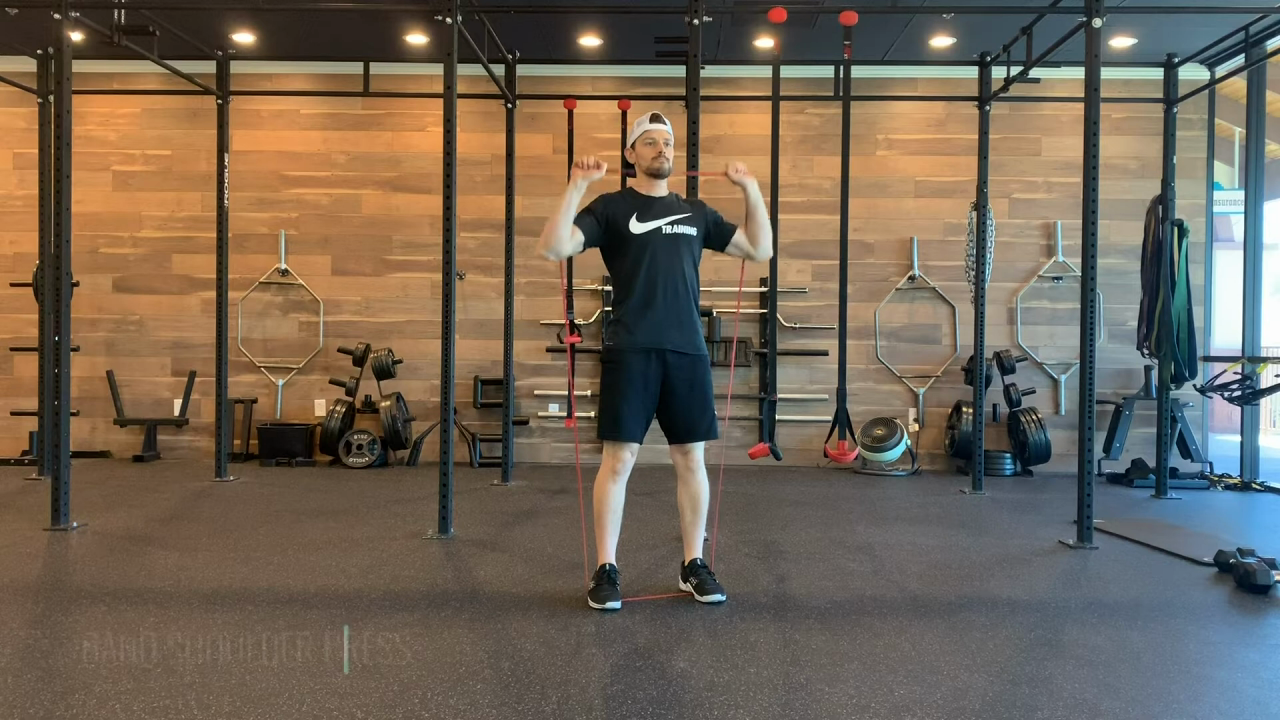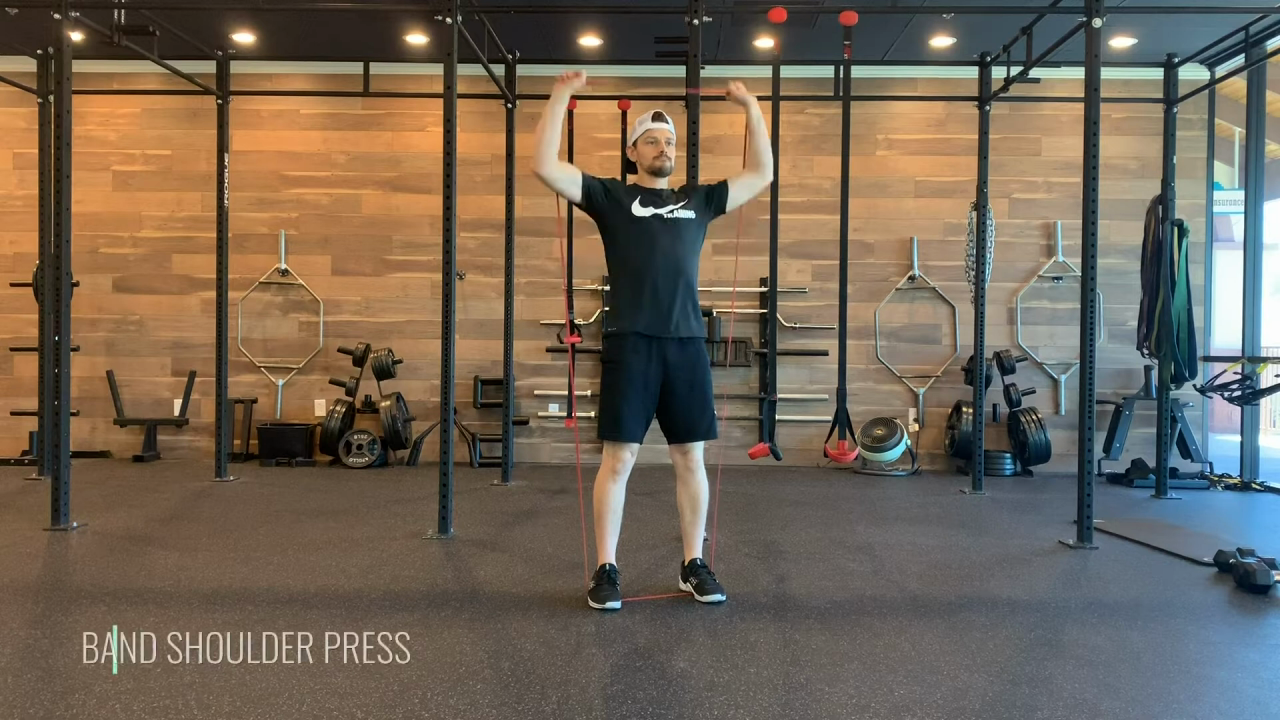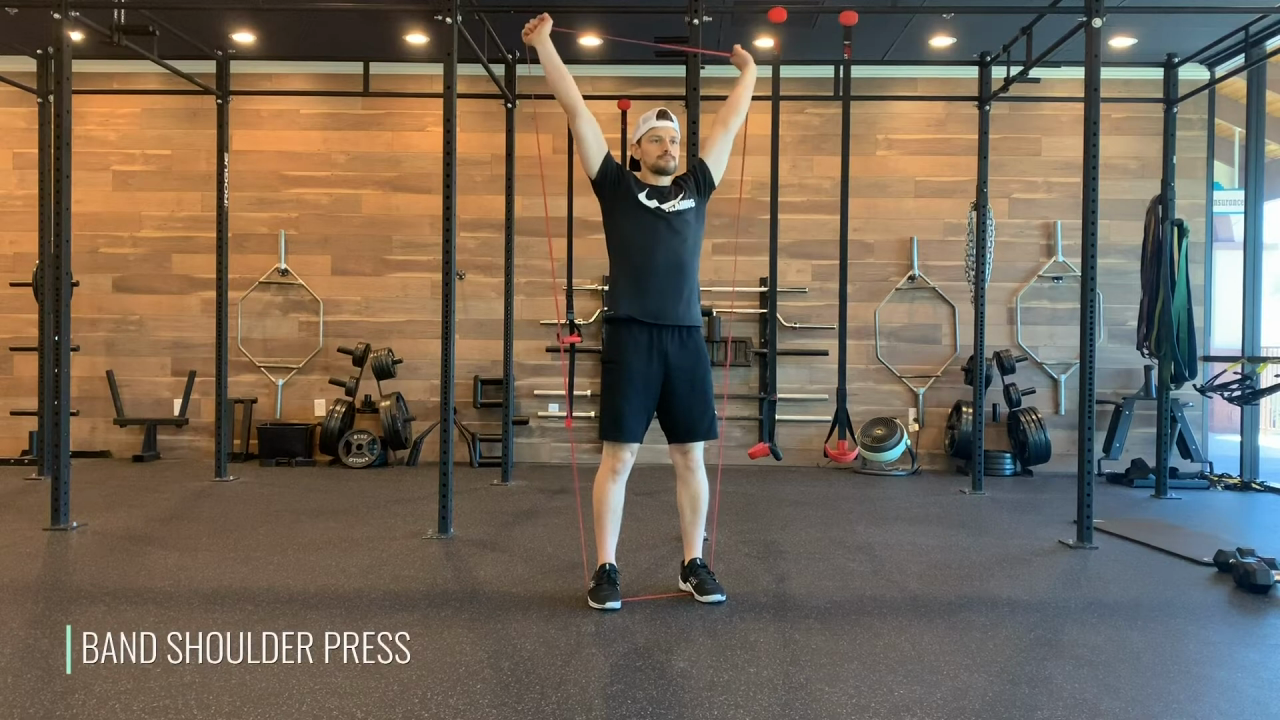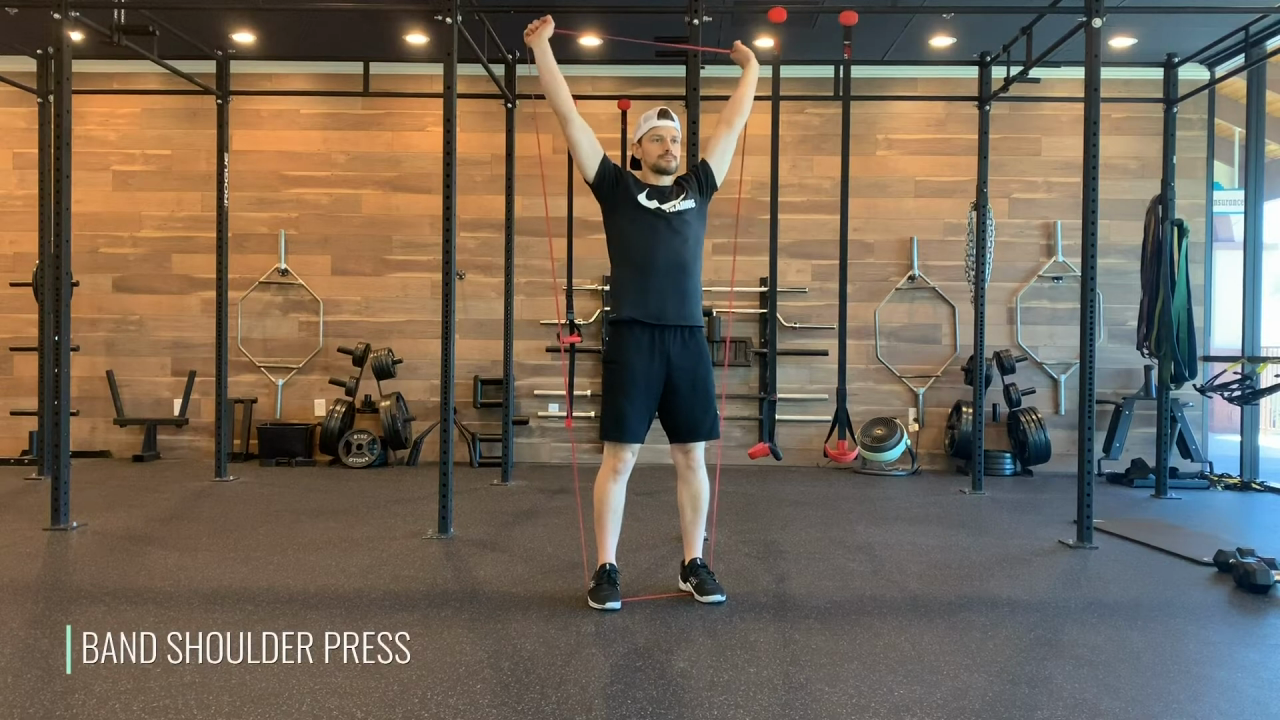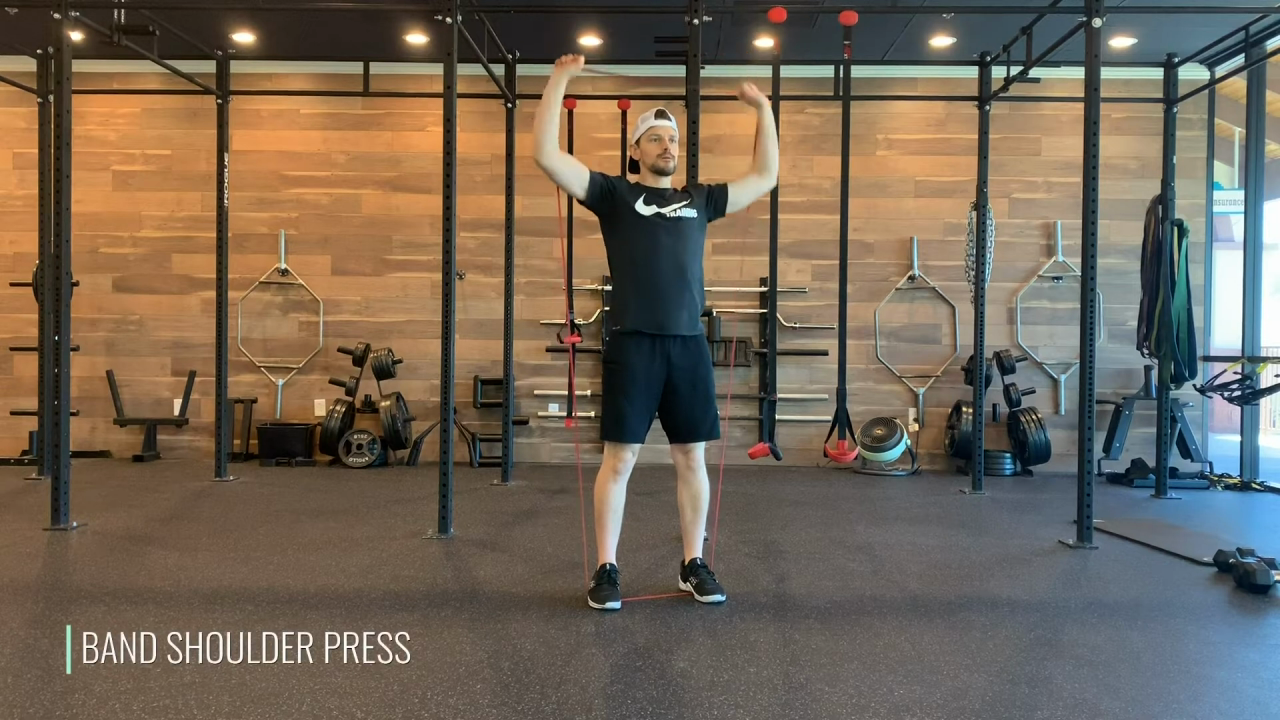
dt=0.3s
person 1, frame 1
left shoulder: (697, 212)
right shoulder: (610, 207)
left elbow: (760, 250)
right elbow: (552, 248)
left wrist: (751, 190)
right wrist: (576, 188)
left hip: (687, 350)
right hip: (629, 351)
left knee: (691, 458)
right knee: (618, 459)
left ankle: (693, 565)
right ankle: (606, 570)
person 1, frame 2
left shoulder: (698, 201)
right shoulder: (611, 198)
left elbow: (759, 172)
right elbow: (546, 166)
left wrist: (751, 109)
right wrist: (560, 97)
left hip: (687, 344)
right hip: (631, 344)
left knee: (691, 457)
right knee: (618, 458)
left ankle: (694, 564)
right ankle: (605, 568)
person 1, frame 3
left shoulder: (695, 188)
right shoulder: (616, 186)
left elbow: (730, 123)
right elbow: (576, 108)
left wrist: (748, 71)
right wrist: (543, 44)
left hip: (686, 340)
right hip: (631, 341)
left knee: (690, 458)
right knee: (617, 459)
left ankle: (693, 564)
right ankle: (605, 569)
person 1, frame 4
left shoulder: (696, 188)
right shoulder: (616, 187)
left elbow: (732, 125)
right elbow: (568, 116)
left wrist: (748, 68)
right wrist: (541, 47)
left hip: (688, 341)
right hip: (633, 341)
left knee: (691, 457)
right knee: (619, 458)
left ankle: (693, 564)
right ankle: (605, 569)
person 1, frame 5
left shoulder: (700, 201)
right shoulder: (614, 195)
left elbow: (765, 174)
right elbow: (546, 155)
left wrist: (762, 106)
right wrist: (558, 81)
left hip: (689, 346)
right hip: (633, 345)
left knee: (691, 458)
right knee: (619, 459)
left ankle: (694, 563)
right ankle: (606, 568)
